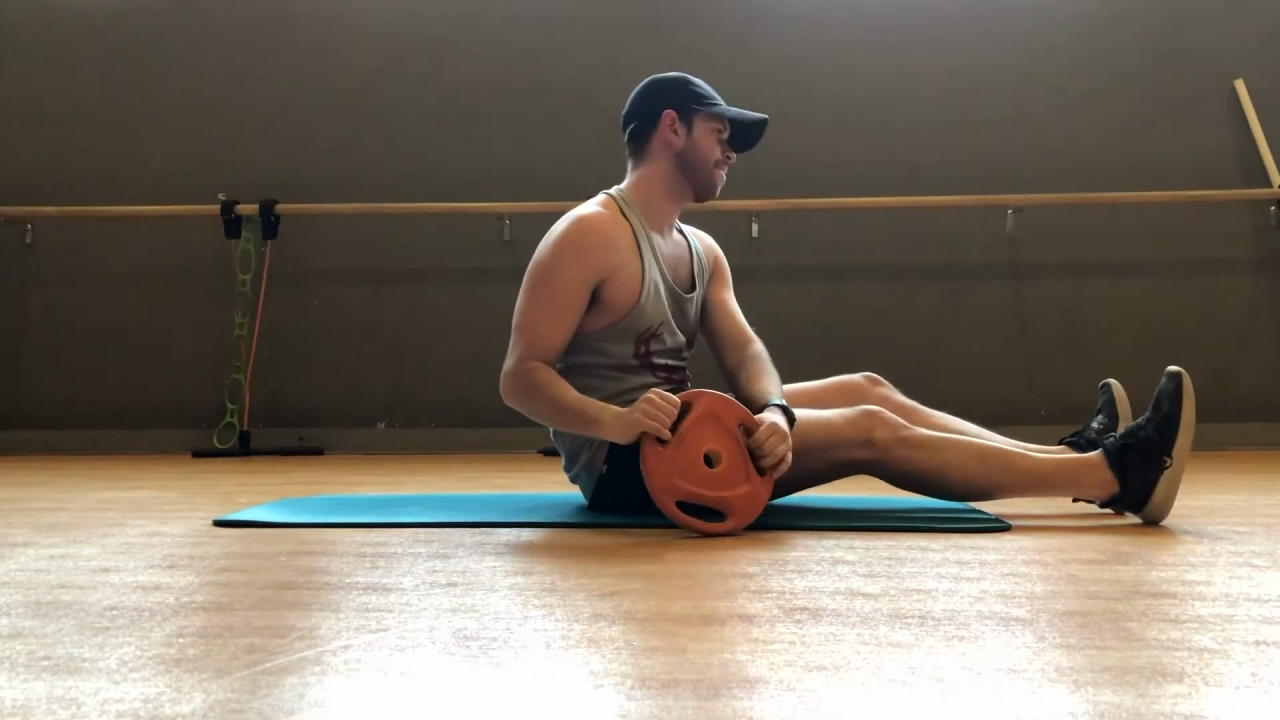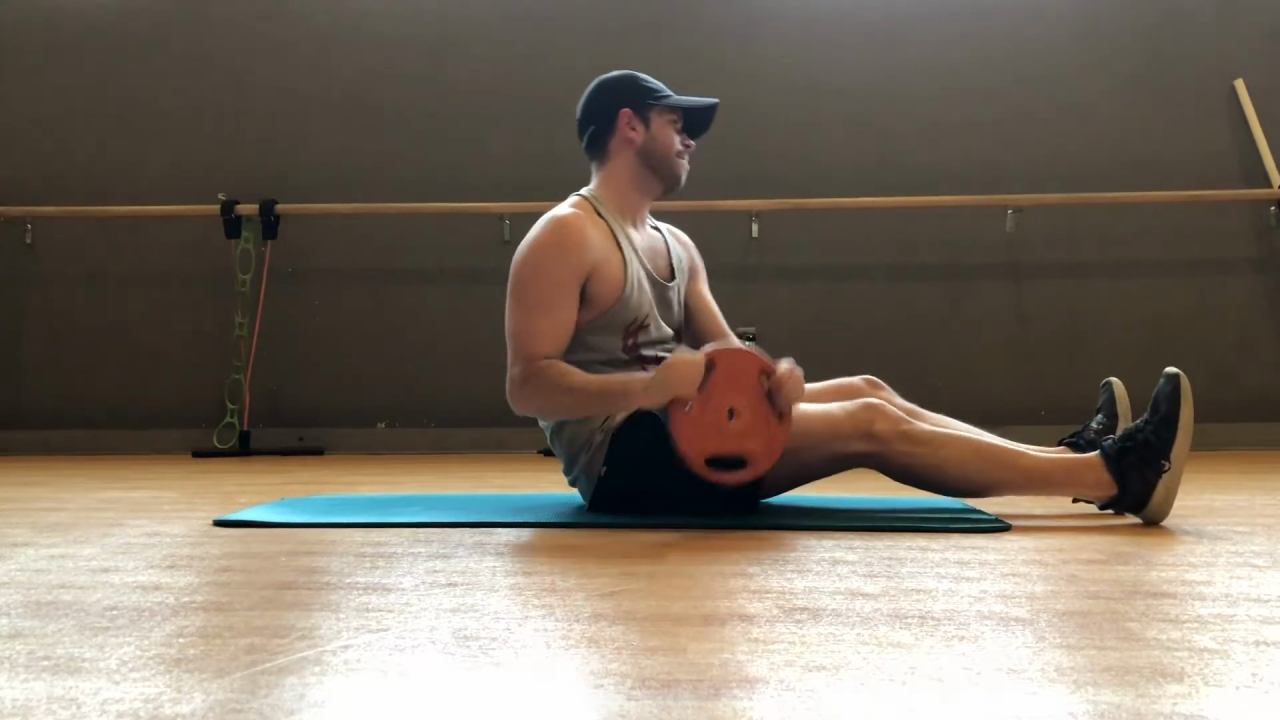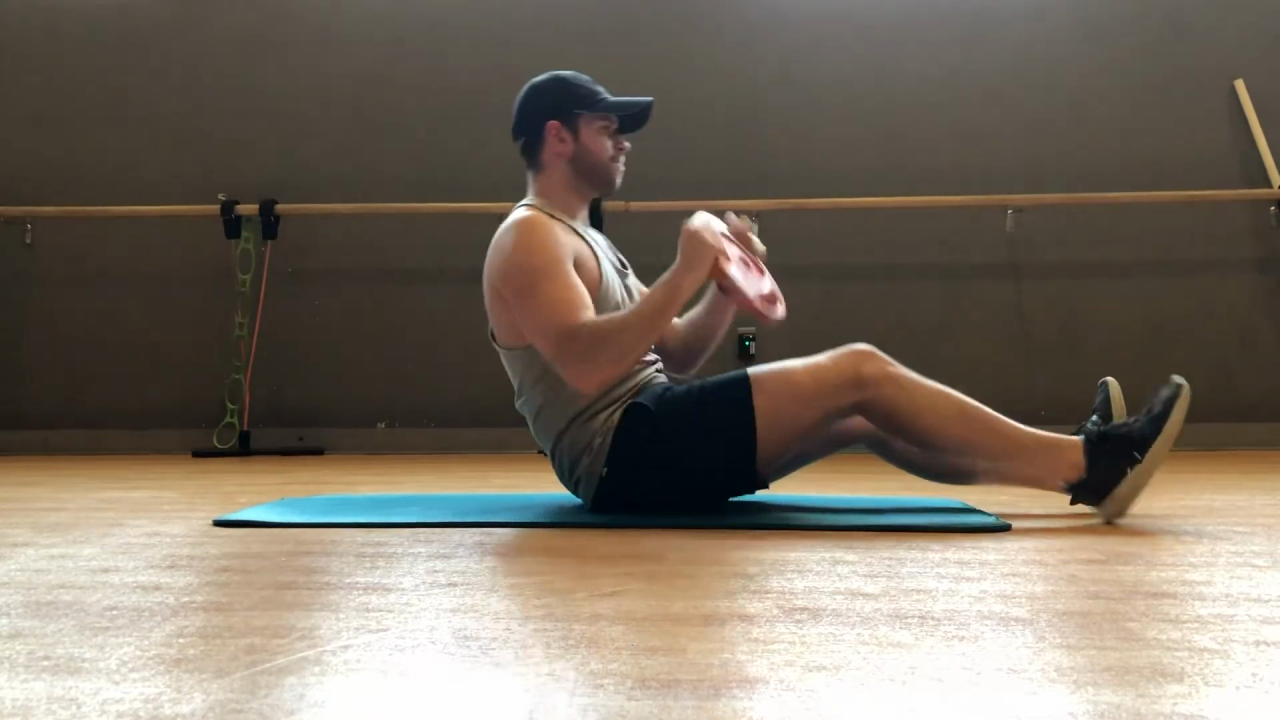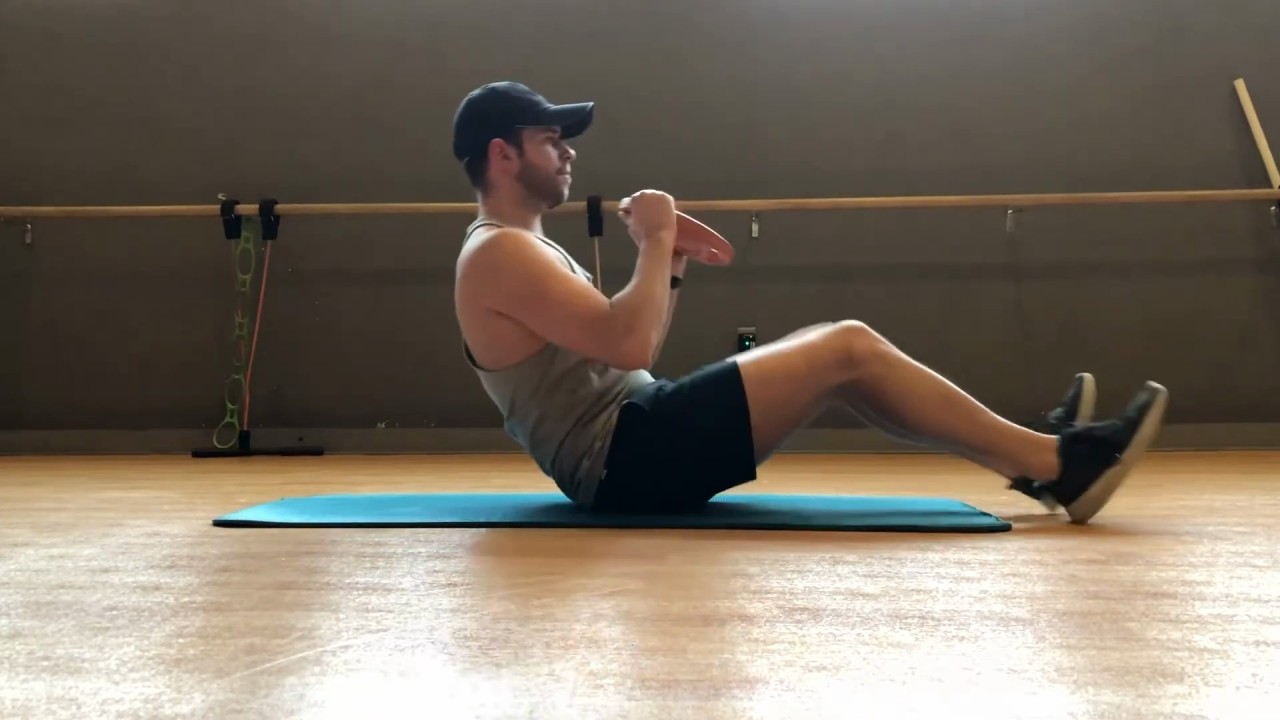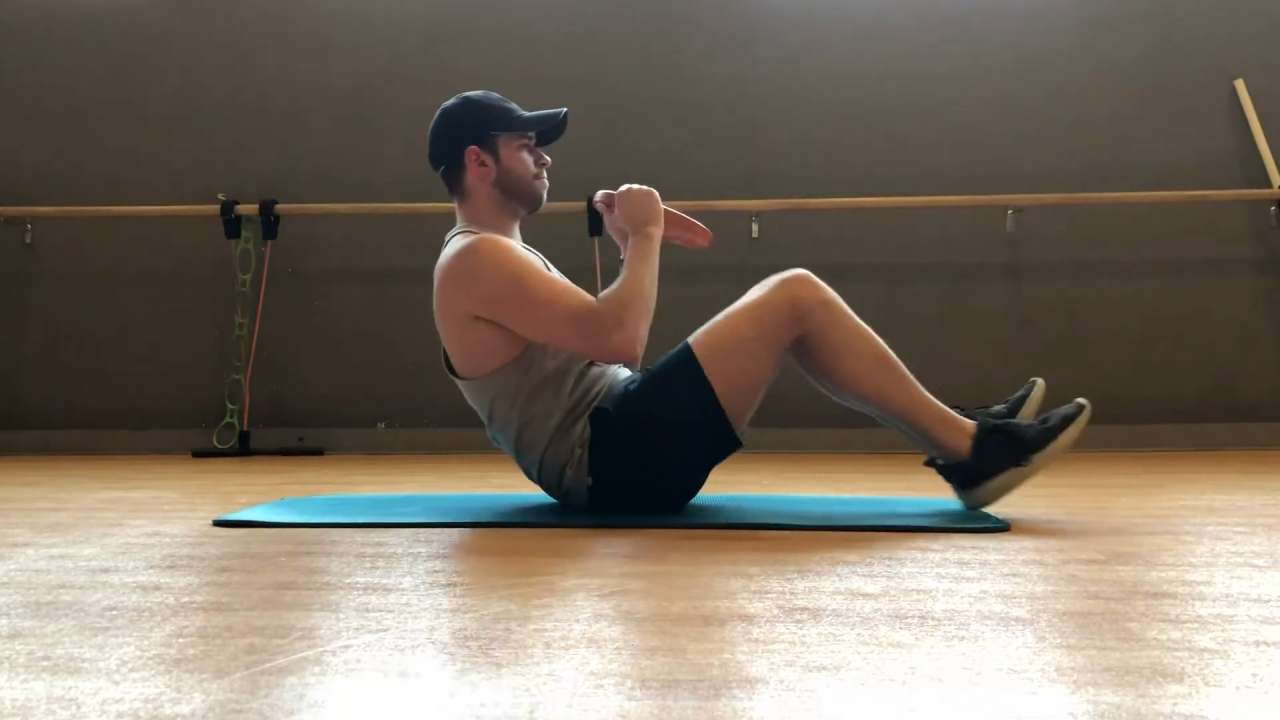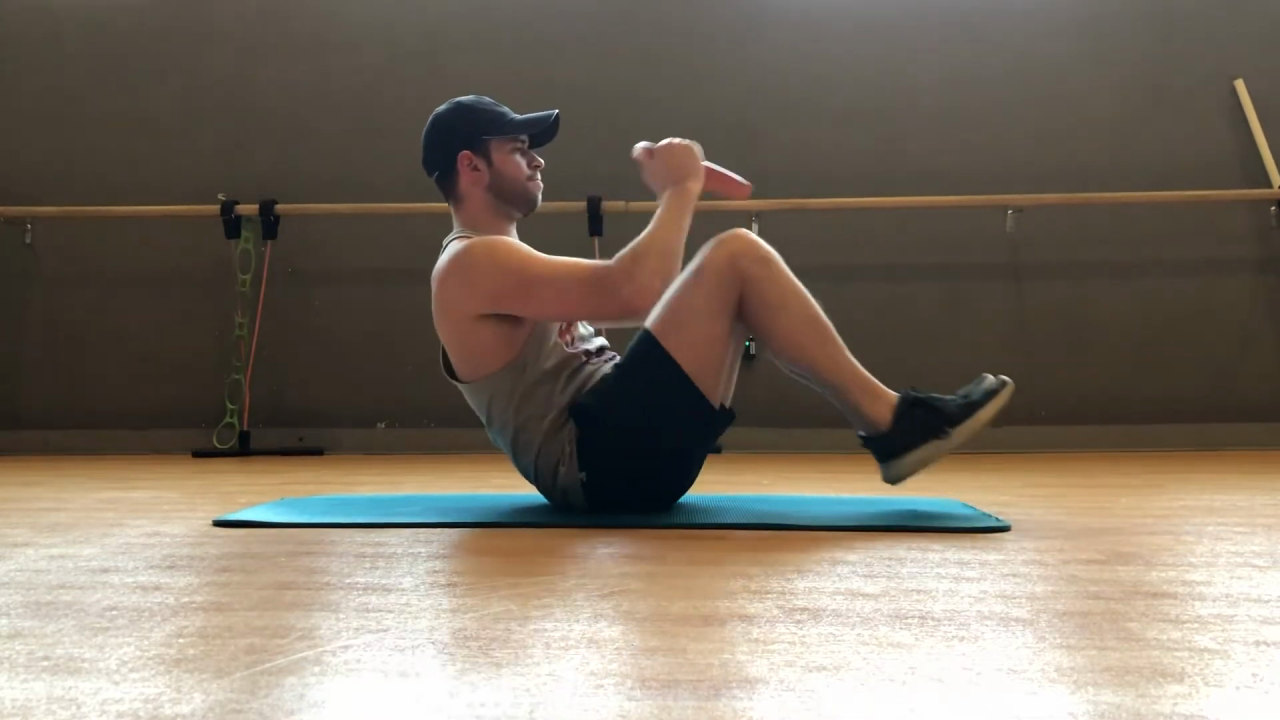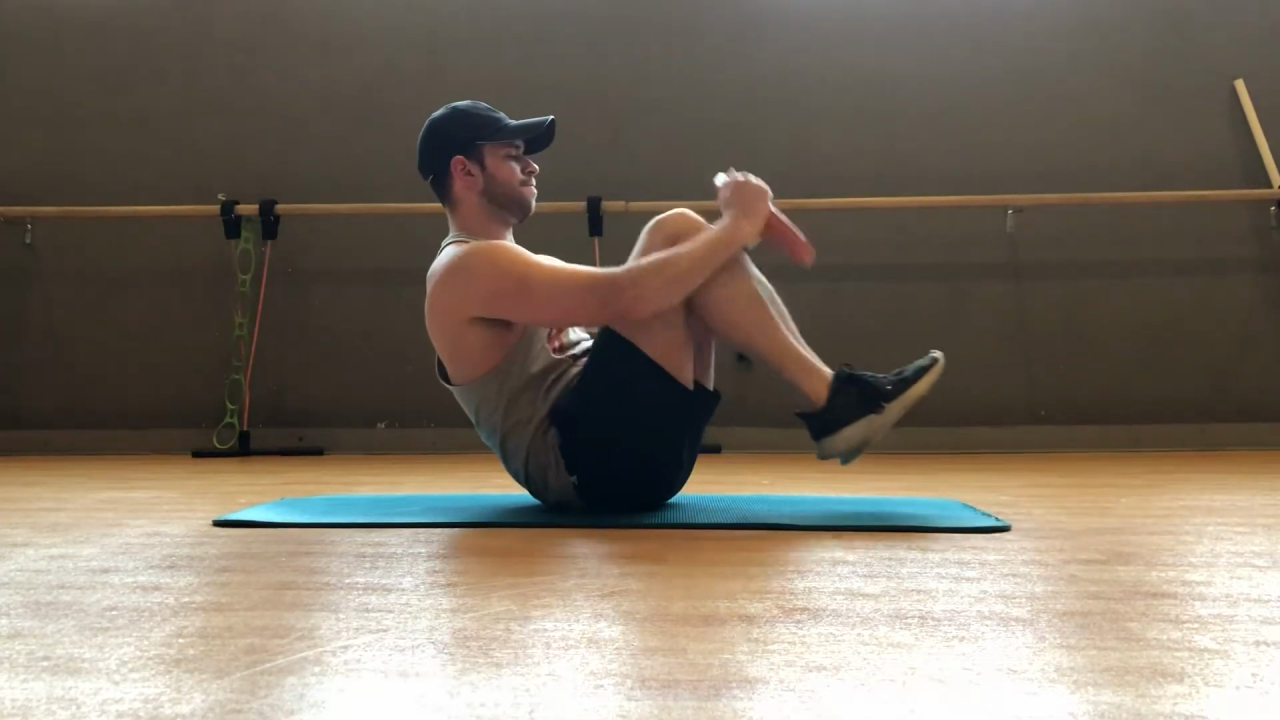
dt=0.3s
person 1, frame 1
left shoulder: (699, 249)
right shoulder: (588, 235)
left elbow: (743, 351)
right elbow: (520, 377)
left wrist: (773, 412)
right wrist: (613, 421)
left hip: (673, 436)
right hip: (621, 462)
left knee: (866, 391)
right knee: (869, 434)
left ankle: (1077, 458)
right ankle: (1115, 475)
person 1, frame 2
left shoulder: (670, 244)
right shoulder: (564, 237)
left elbow: (719, 349)
right elbow: (527, 388)
left wrist: (765, 374)
right wrist: (650, 384)
left hip: (664, 436)
right hip: (622, 458)
left knee: (867, 397)
right knee: (867, 422)
left ankle: (1073, 459)
right ankle: (1117, 477)
person 1, frame 3
left shoulder: (584, 238)
right shoulder: (529, 238)
left elbow: (675, 356)
right elbow: (584, 368)
left wrist: (726, 283)
right wrist: (681, 278)
left hip: (646, 440)
right hip: (623, 457)
left knee: (859, 415)
right knee: (860, 370)
left ankle: (1072, 462)
right ankle: (1088, 464)
person 1, frame 4
left shoulder: (525, 250)
right shoulder: (498, 254)
right elbow: (627, 344)
left wrist: (668, 268)
right wrist: (656, 246)
left hip: (634, 451)
right hip: (625, 461)
left knee: (830, 348)
right knee: (849, 347)
left ankle: (1030, 452)
right ankle: (1060, 464)
person 1, frame 5
left shoulder: (504, 257)
right shoulder: (477, 261)
left elbow: (609, 351)
right elbow: (617, 339)
left wrist: (633, 251)
right wrist: (645, 240)
left hip: (616, 446)
right hip: (610, 462)
left knee: (778, 303)
right knee: (798, 297)
left ankle: (960, 438)
right ankle: (973, 450)
person 1, frame 6
left shoulder: (503, 259)
right shoulder: (474, 264)
right elbow: (629, 294)
right wrist: (677, 194)
left hip: (623, 450)
right hip: (602, 459)
left knee: (734, 268)
right knee: (737, 254)
left ankle: (890, 421)
right ankle: (891, 420)
person 1, frame 7
left shoulder: (507, 265)
right shoulder: (471, 268)
right elbow: (626, 298)
right wrist: (736, 226)
left hip: (629, 449)
right hip: (592, 458)
left knee: (692, 245)
right knee: (680, 228)
left ankle: (833, 396)
right ankle: (830, 398)
